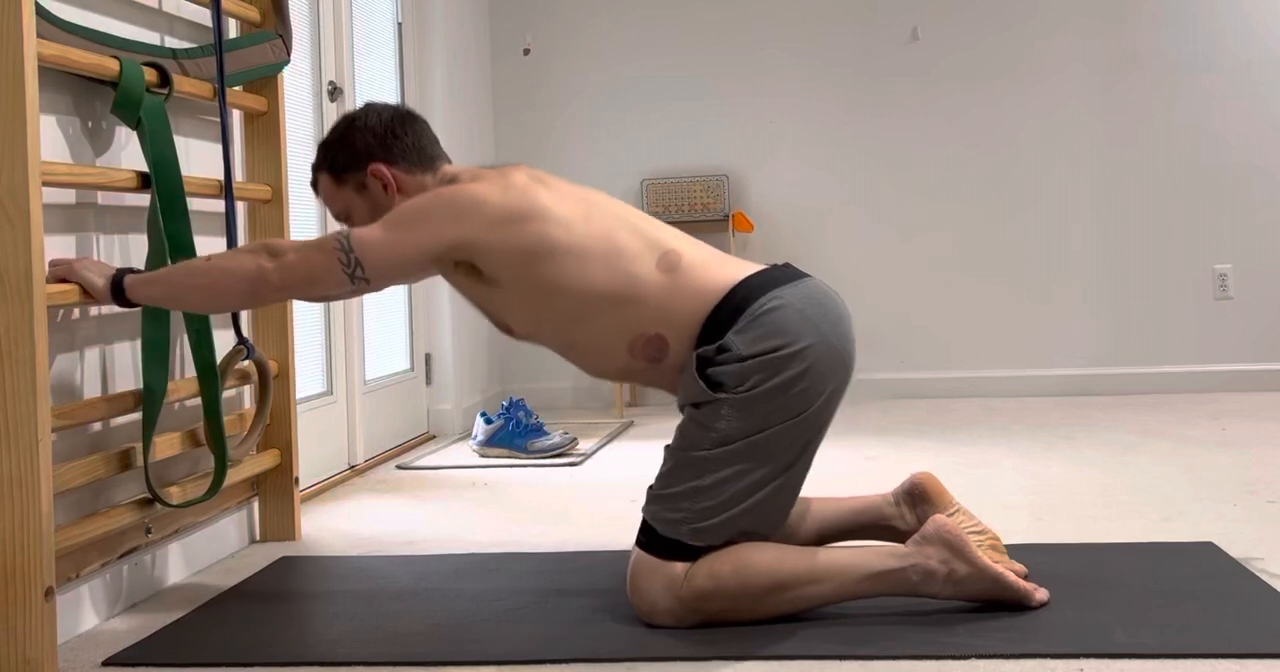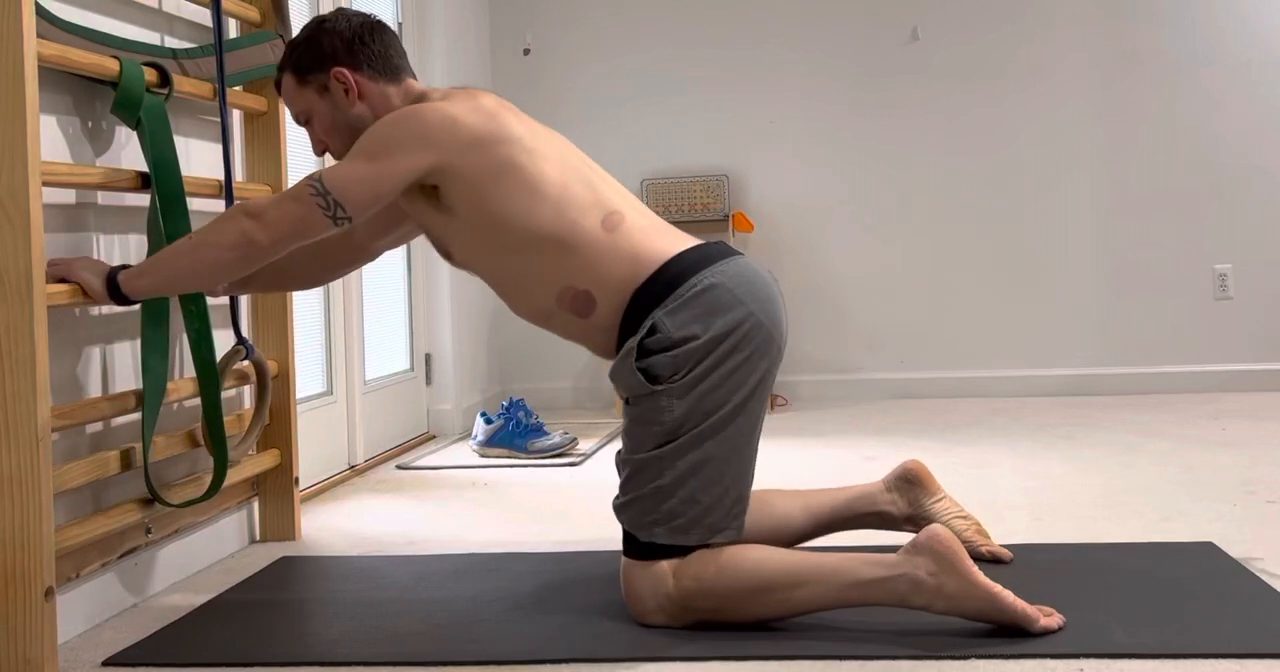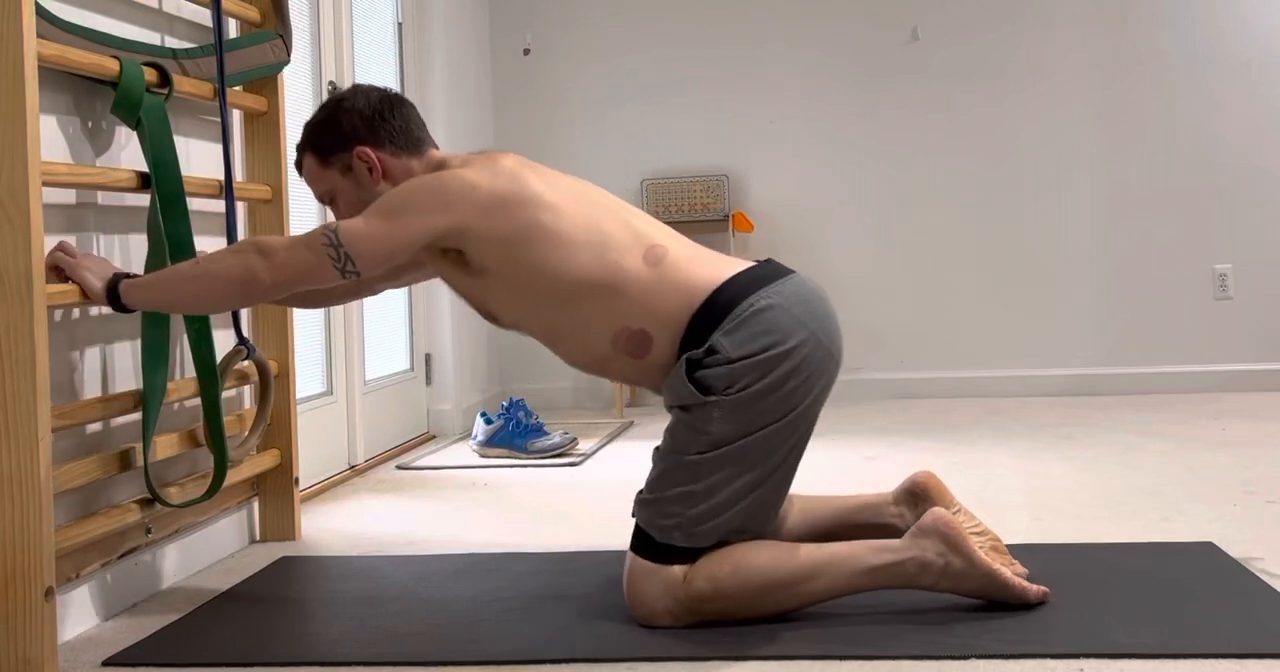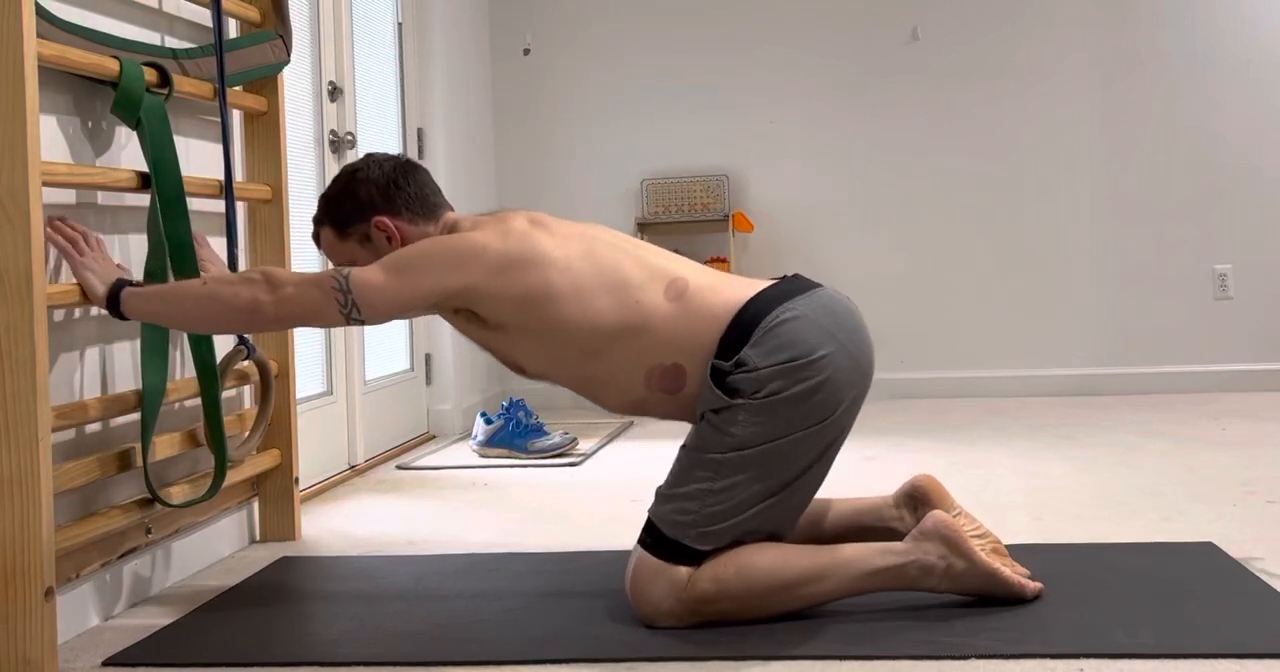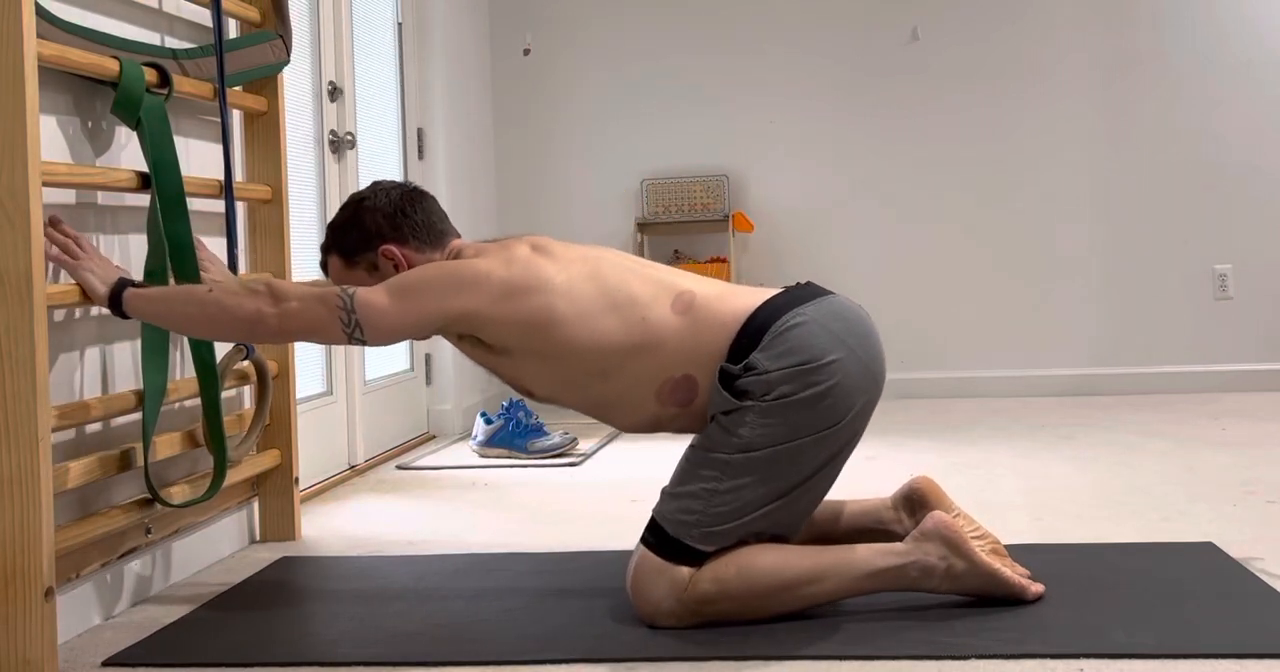
dt=0.5s
person 1, frame 1
left shoulder: (455, 211)
right shoulder: (496, 200)
left elbow: (277, 271)
right elbow: (310, 274)
left wrist: (121, 283)
right wrist: (172, 280)
left hip: (767, 347)
right hip: (798, 320)
left knee: (663, 587)
right knee: (716, 537)
left ankle: (922, 562)
right ankle: (900, 510)
person 1, frame 2
left shoulder: (423, 125)
right shoulder: (435, 158)
left elbow: (266, 227)
right elbow: (331, 253)
left wrist: (123, 282)
right wrist: (198, 278)
left hip: (695, 321)
right hip: (721, 300)
left knee: (661, 588)
right knee: (699, 536)
left ankle: (916, 571)
right ankle: (891, 498)
person 1, frame 3
left shoulder: (441, 195)
right shoulder: (466, 210)
left elbow: (274, 266)
right elbow: (339, 281)
left wrist: (119, 288)
right wrist: (202, 284)
left hip: (753, 342)
right hip: (780, 318)
left knee: (661, 590)
right knee: (712, 537)
left ankle: (918, 555)
right ankle: (897, 508)
person 1, frame 4
left shoulder: (454, 258)
right shoulder: (497, 241)
left elbow: (277, 300)
left wrist: (120, 292)
right wrist: (223, 288)
left hip: (784, 360)
right hip: (810, 330)
left knee: (664, 589)
right knee: (720, 541)
left ankle: (920, 558)
right ankle: (901, 512)
person 1, frame 5
left shoulder: (460, 287)
right shoulder: (504, 261)
left elbow: (277, 311)
left wrist: (120, 291)
right wrist: (221, 291)
left hip: (798, 363)
right hip: (824, 334)
left knee: (664, 587)
right knee: (720, 542)
left ankle: (918, 560)
right ankle: (901, 512)
